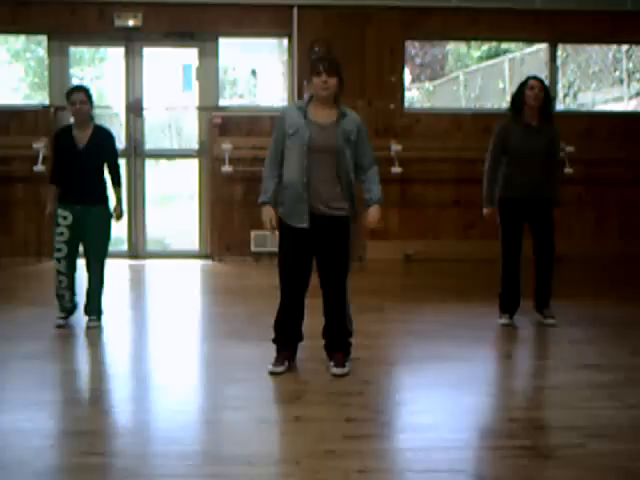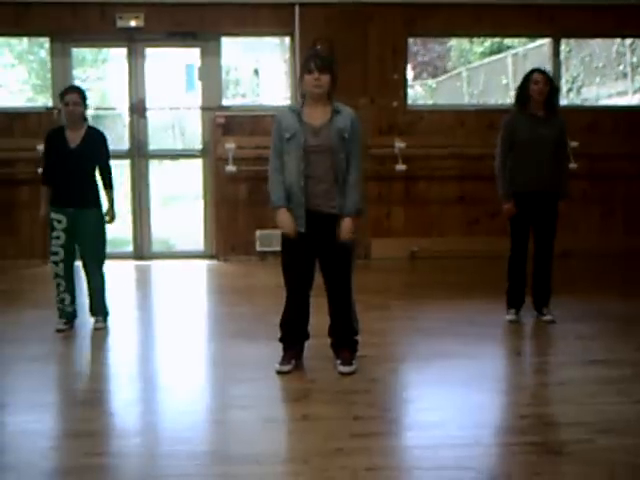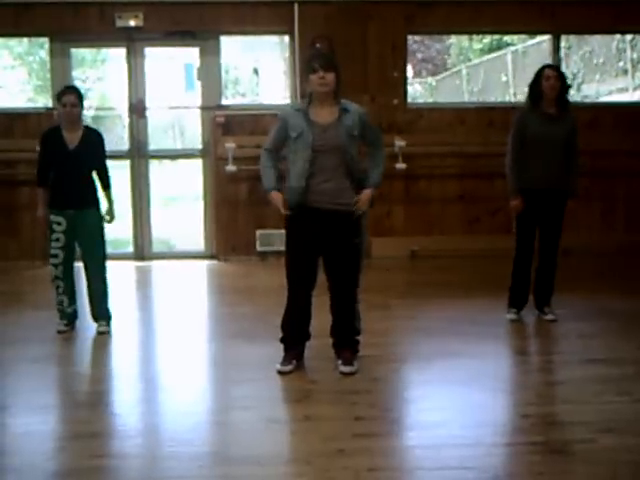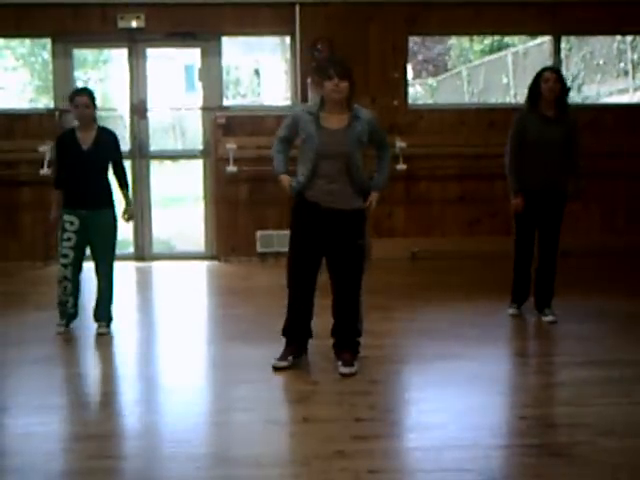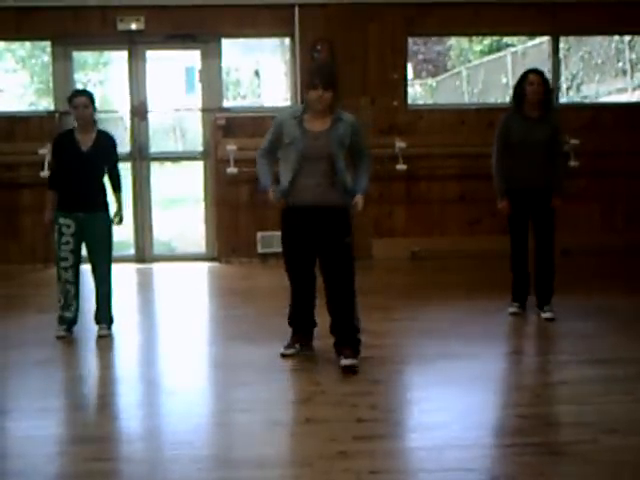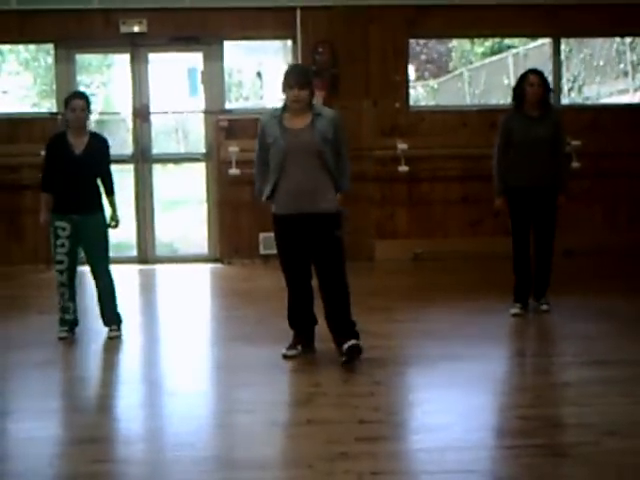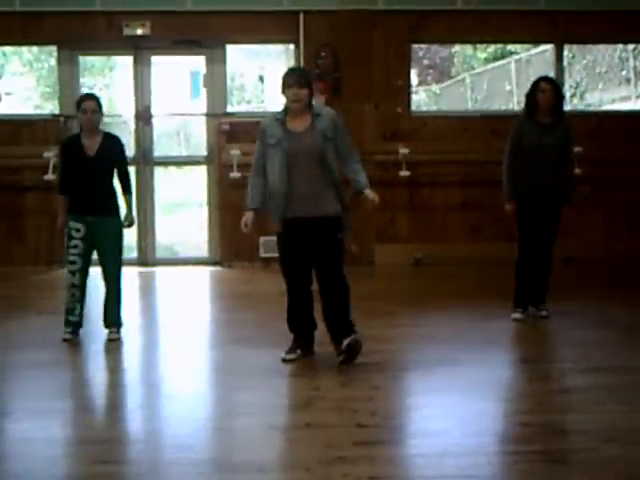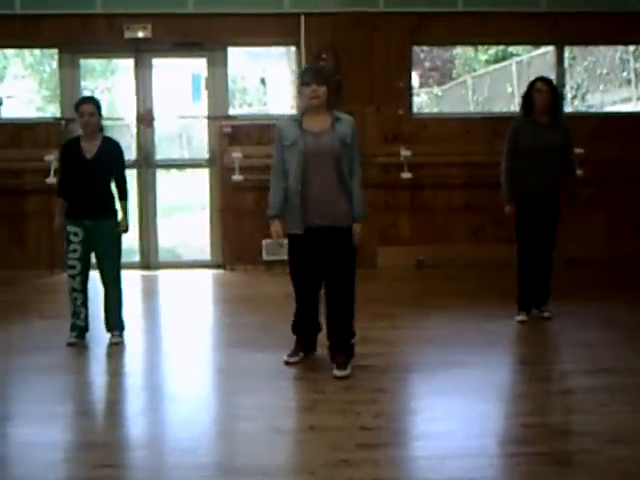
dt=0.4s
person 1, frame 1
left shoulder: (352, 122)
right shoulder: (289, 117)
left elbow: (366, 166)
right elbow: (273, 162)
left wrist: (373, 202)
right wrist: (266, 202)
left hip: (336, 215)
right hip: (295, 214)
left knee: (335, 287)
right knee: (291, 285)
left ankle: (338, 350)
right ankle: (285, 349)
person 1, frame 2
left shoulder: (347, 119)
right shoulder: (285, 119)
left elbow: (354, 169)
right elbow: (276, 166)
left wrist: (349, 214)
right wrist: (280, 208)
left hip: (335, 215)
right hip: (298, 214)
left knee: (339, 285)
right knee: (296, 285)
left ankle: (345, 348)
right ankle: (292, 348)
person 1, frame 3
left shoulder: (355, 115)
right shoulder: (291, 117)
left elbow: (377, 148)
right elbow: (269, 152)
left wrist: (371, 184)
right wrist: (271, 187)
left hip: (345, 211)
right hip: (303, 210)
left knee: (344, 283)
right knee: (299, 282)
left ankle: (346, 347)
right ankle: (293, 347)
person 1, frame 4
left shoulder: (365, 120)
right shoulder: (302, 117)
left elbow: (384, 150)
right elbow: (281, 140)
left wrist: (377, 186)
right wrist: (281, 172)
left hip: (349, 211)
right hip: (308, 207)
left knee: (347, 282)
right knee: (300, 277)
left ankle: (347, 348)
right ankle: (293, 343)
person 1, frame 5
left shoulder: (348, 124)
right shoulder: (286, 122)
left elbow: (361, 160)
right elbow: (265, 153)
left wrist: (360, 191)
right wrist: (268, 185)
left hip: (335, 211)
right hip: (295, 211)
left knee: (340, 280)
right knee: (299, 278)
left ankle: (347, 346)
right ankle: (301, 334)
person 1, frame 6
left shoulder: (329, 120)
right shoulder: (269, 123)
left elbow: (341, 159)
right elbow: (261, 164)
left wrist: (341, 191)
right wrist: (262, 193)
left hip: (324, 209)
right hip: (286, 212)
left knee: (332, 274)
right knee: (295, 278)
left ankle: (346, 336)
right ankle: (302, 335)
person 1, frame 7
left shoulder: (329, 119)
right shoulder: (269, 126)
left elbow: (348, 157)
right elbow: (259, 170)
left wrist: (363, 187)
right wrist: (251, 206)
left hip: (326, 212)
right hip: (288, 216)
left knee: (331, 275)
right knee: (295, 281)
left ankle: (345, 335)
right ankle: (302, 338)
person 1, frame 8
left shoulder: (346, 126)
right shoulder: (286, 129)
left elbow: (355, 174)
right elbow: (279, 175)
left wrist: (358, 217)
right wrist: (275, 215)
left hip: (339, 222)
right hip: (300, 222)
left knee: (340, 289)
right knee: (304, 286)
left ankle: (341, 351)
right ankle: (304, 342)
person 2, frame 1
left shoulder: (550, 130)
right shoulder: (507, 127)
left elbow: (555, 167)
right elbow: (492, 164)
left wrist: (553, 199)
right wrist: (489, 200)
left hip: (541, 200)
right hip: (511, 199)
left knee: (546, 252)
right knee: (511, 256)
left ankle: (543, 304)
right ankle: (507, 308)
person 2, frame 2
left shoulder: (556, 122)
right shoulder: (514, 120)
left elbow: (563, 160)
right elbow: (501, 160)
left wrist: (561, 193)
right wrist: (506, 196)
left hip: (547, 195)
right hip: (520, 194)
left knee: (545, 251)
right knee: (518, 250)
left ankle: (542, 304)
right ankle: (513, 305)
person 2, frame 3
left shoulder: (568, 120)
right shoulder: (525, 116)
left elbow: (573, 158)
right elbow: (513, 156)
left wrist: (571, 190)
right wrist: (514, 193)
left hip: (556, 193)
right hip: (528, 191)
left knee: (549, 249)
right knee: (524, 248)
left ankle: (544, 302)
right ankle: (515, 303)
person 2, frame 4
left shoulder: (566, 121)
right shoulder: (524, 118)
left elbow: (572, 158)
right elbow: (512, 157)
left wrist: (569, 187)
right wrist: (515, 192)
left hip: (555, 194)
right hip: (527, 192)
left knee: (549, 249)
right knee: (523, 247)
left ankle: (544, 303)
right ankle: (517, 299)
person 2, frame 5
left shoulder: (551, 120)
right shoulder: (510, 120)
left elbow: (558, 157)
right elbow: (499, 158)
left wrist: (557, 191)
right wrist: (502, 194)
left hip: (543, 191)
right hip: (516, 191)
left knee: (545, 246)
right knee: (518, 246)
left ankle: (544, 301)
right ankle: (518, 298)
person 2, frame 6
left shoulder: (552, 119)
right shoulder: (511, 119)
left elbow: (561, 155)
right elbow: (500, 156)
left wrist: (561, 188)
right wrist: (499, 191)
left hip: (546, 190)
right hip: (518, 190)
left knee: (545, 243)
right knee: (521, 244)
left ankle: (540, 293)
right ankle: (520, 298)
person 2, frame 7
left shoulder: (563, 127)
right shoulder: (523, 125)
left elbow: (568, 163)
right elbow: (510, 162)
left wrist: (566, 196)
right wrist: (510, 197)
left hip: (552, 196)
right hip: (526, 195)
left knee: (545, 249)
right knee: (526, 248)
left ankle: (539, 299)
right ankle: (520, 303)
person 2, frame 8
left shoulder: (560, 128)
right shoulder: (520, 126)
left elbow: (568, 163)
right elbow: (508, 164)
left wrist: (568, 192)
right wrist: (508, 198)
left hip: (551, 198)
right hip: (525, 197)
left knee: (545, 250)
right knee: (526, 251)
left ankle: (541, 301)
right ankle: (524, 305)
person 3, frame 1
left shoulder: (104, 135)
right shoulder: (61, 136)
left elbow: (114, 170)
right elbow: (56, 172)
left wrist: (119, 202)
right wrist: (51, 202)
left hip: (96, 205)
right hip: (67, 205)
left knee: (95, 260)
right knee: (63, 257)
left ankle: (93, 312)
right ankle: (66, 308)
person 3, frame 2
left shoulder: (96, 136)
right shoulder: (53, 137)
left elbow: (105, 172)
right elbow: (48, 173)
left wrist: (111, 205)
right wrist: (44, 204)
left hip: (89, 207)
right hip: (60, 207)
left knee: (93, 261)
right knee: (61, 262)
left ankle: (100, 313)
right ankle: (66, 314)
person 3, frame 3
left shoulder: (93, 136)
right shoulder: (49, 137)
left elbow: (102, 171)
right elbow: (43, 174)
left wrist: (110, 204)
right wrist: (41, 205)
left hip: (88, 207)
right hip: (59, 208)
left knee: (95, 262)
right knee: (60, 264)
left ankle: (102, 317)
right ankle: (67, 315)
person 3, frame 4
left shoulder: (108, 137)
right shoulder: (64, 139)
left elbow: (119, 171)
right elbow: (60, 175)
left wrist: (128, 203)
right wrist: (56, 207)
left hip: (102, 208)
right hip: (72, 209)
left knee: (104, 265)
right knee: (67, 264)
left ankle: (103, 318)
right ankle: (66, 315)
person 3, frame 5
left shoulder: (106, 140)
right shoulder: (62, 140)
left elbow: (113, 174)
right elbow: (55, 177)
left wrist: (120, 206)
right wrist: (50, 208)
left hip: (97, 211)
right hip: (67, 212)
left knee: (102, 267)
right knee: (66, 267)
left ankle: (104, 320)
right ankle: (66, 321)
person 3, frame 6
left shoulder: (99, 142)
right shoulder: (55, 143)
left elbow: (106, 177)
right elbow: (47, 179)
left wrist: (114, 210)
right wrist: (44, 210)
left hip: (93, 212)
right hip: (63, 214)
left knee: (100, 267)
right knee: (63, 270)
left ankle: (113, 321)
right ankle: (67, 322)
person 3, frame 7
left shoulder: (113, 142)
right shoulder: (69, 145)
left elbow: (123, 177)
right elbow: (64, 182)
left wrist: (129, 210)
right wrist: (62, 213)
left hip: (108, 215)
right hip: (78, 215)
left knee: (112, 271)
right knee: (75, 270)
left ankle: (113, 324)
right ankle: (72, 323)
person 3, frame 8
left shoulder: (112, 147)
right shoulder: (68, 148)
left elbow: (121, 183)
right elbow: (63, 184)
left wrist: (124, 216)
right wrist: (59, 215)
left hip: (105, 219)
right hip: (76, 220)
left knee: (111, 275)
right knee: (76, 275)
left ankle: (115, 328)
right ankle: (78, 328)
